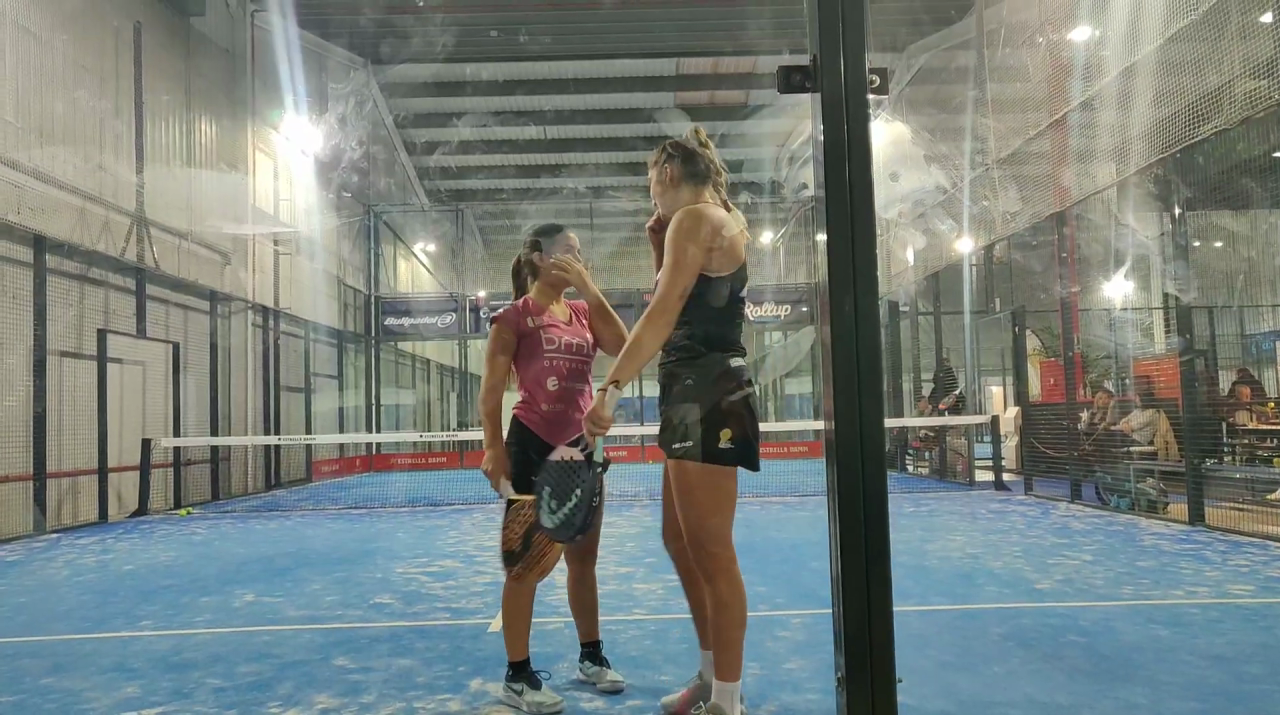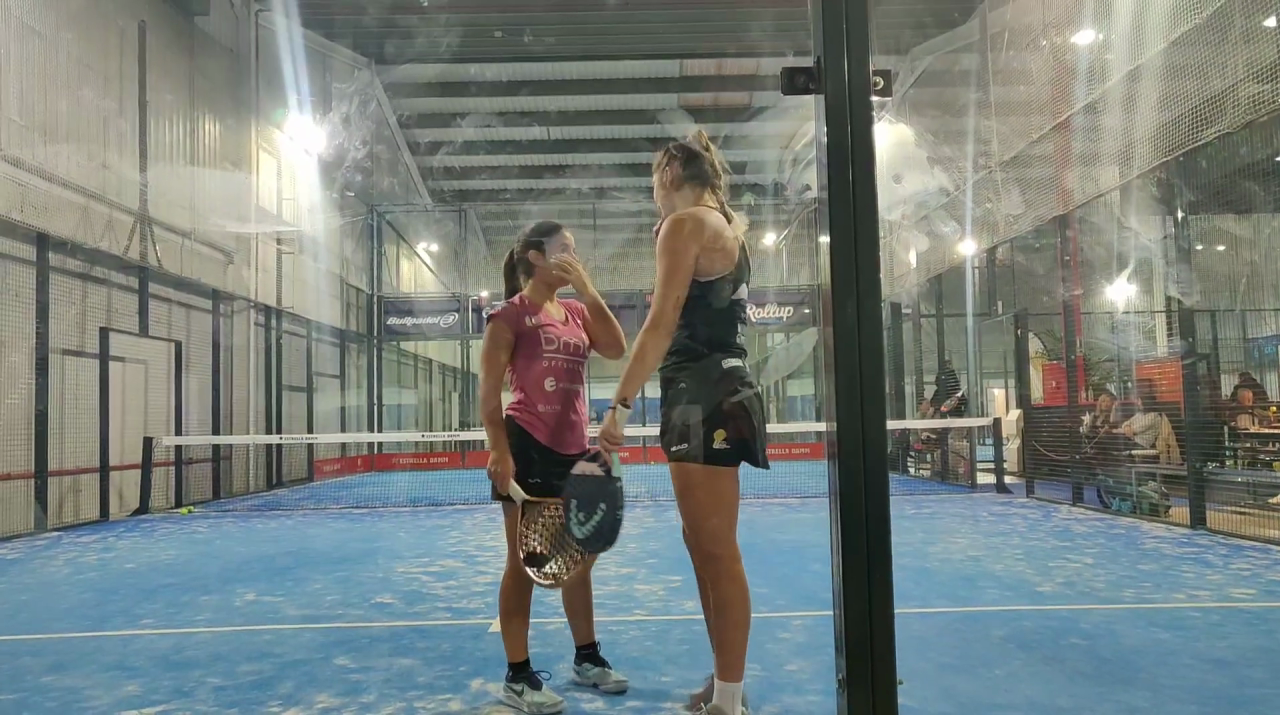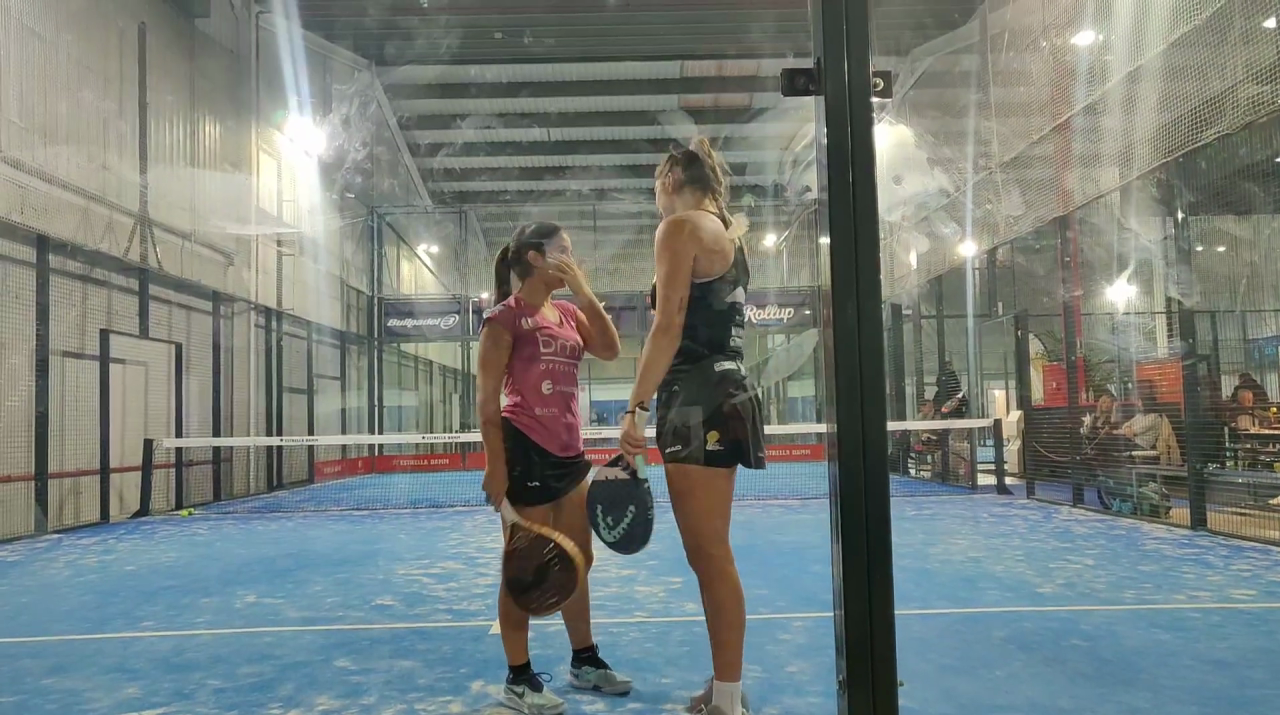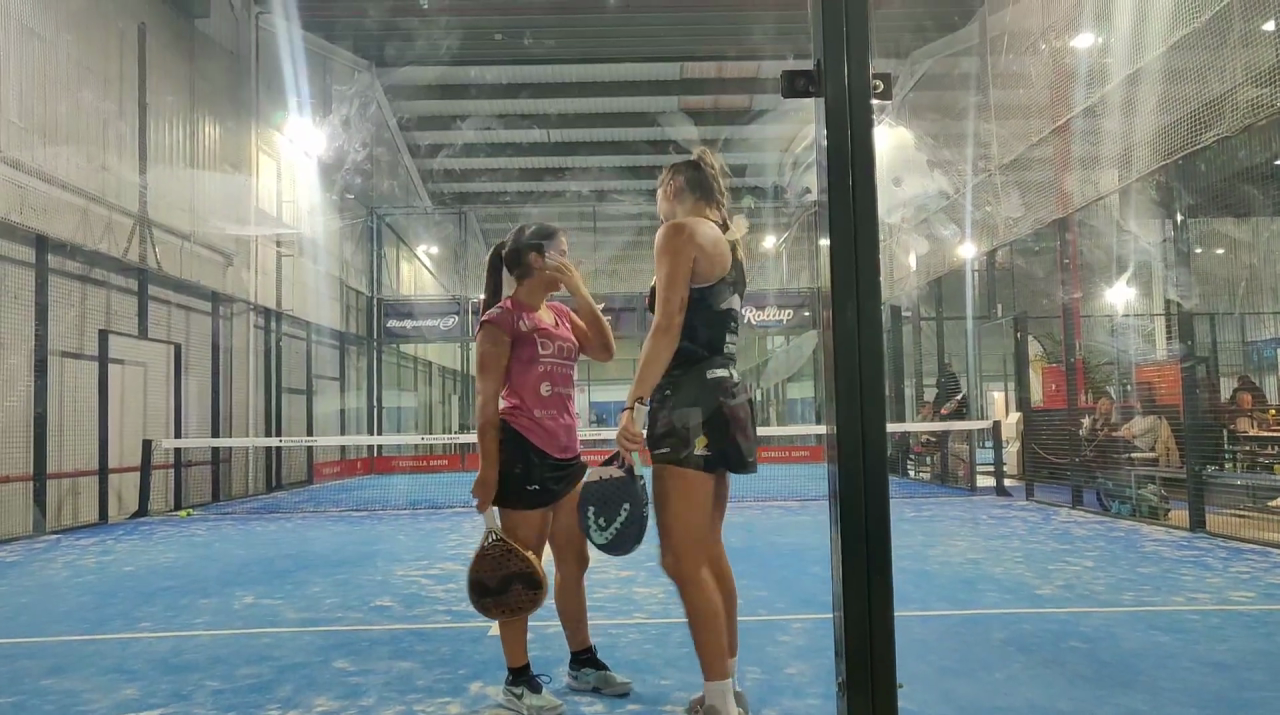
dt=0.2s
person 1, frame 1
left shoulder: (694, 220)
right shoulder: (722, 222)
left elbow: (662, 315)
left wrist: (608, 388)
right wrist: (658, 246)
left hip: (705, 398)
right hip: (699, 399)
left knee: (711, 555)
right knee: (681, 545)
person 1, frame 2
left shoulder: (684, 223)
right shoulder: (726, 227)
left elbow: (663, 323)
left wrist: (619, 404)
left hip: (702, 400)
right hip: (718, 397)
left knee: (716, 556)
right knee: (706, 551)
person 1, frame 3
left shoulder: (680, 227)
right shoulder: (725, 234)
left elbow: (669, 325)
left wrist: (634, 407)
left hip: (696, 402)
right hip: (721, 398)
left knee: (709, 557)
right knee: (709, 554)
person 1, frame 4
left shoulder: (678, 232)
right shoulder: (725, 243)
left elbow: (668, 325)
left wrist: (633, 404)
left hip: (689, 404)
right hip: (720, 401)
left knee: (681, 559)
right knee: (705, 550)
person 2, frame 1
left shoulder: (582, 311)
right shoulder: (514, 317)
left elbow: (620, 346)
right elbow: (492, 387)
left wrist: (590, 288)
right wrist: (494, 448)
right hip: (533, 446)
left knee: (583, 556)
left ankle: (591, 656)
right ankle: (517, 676)
person 2, frame 2
left shoulder: (575, 311)
right shoulder: (510, 315)
left elbow: (616, 348)
right elbow: (489, 390)
left wrist: (587, 289)
right wrist: (500, 452)
left hip: (574, 447)
right hip: (530, 447)
right knee: (525, 562)
left ankle: (587, 658)
person 2, frame 3
left shoulder: (567, 313)
right shoulder: (505, 317)
left elbow: (610, 349)
right elbow: (488, 397)
left wrist: (584, 291)
right wrist: (496, 464)
left hip: (569, 451)
right hip: (527, 452)
left knee: (578, 560)
left ankle: (584, 661)
person 2, frame 4
left shoulder: (561, 314)
right shoulder: (502, 319)
left elbow: (605, 350)
right elbow: (487, 399)
left wrist: (581, 293)
right wrist: (488, 468)
left hip: (566, 453)
right hip: (525, 453)
left knee: (574, 562)
left ankle: (583, 662)
